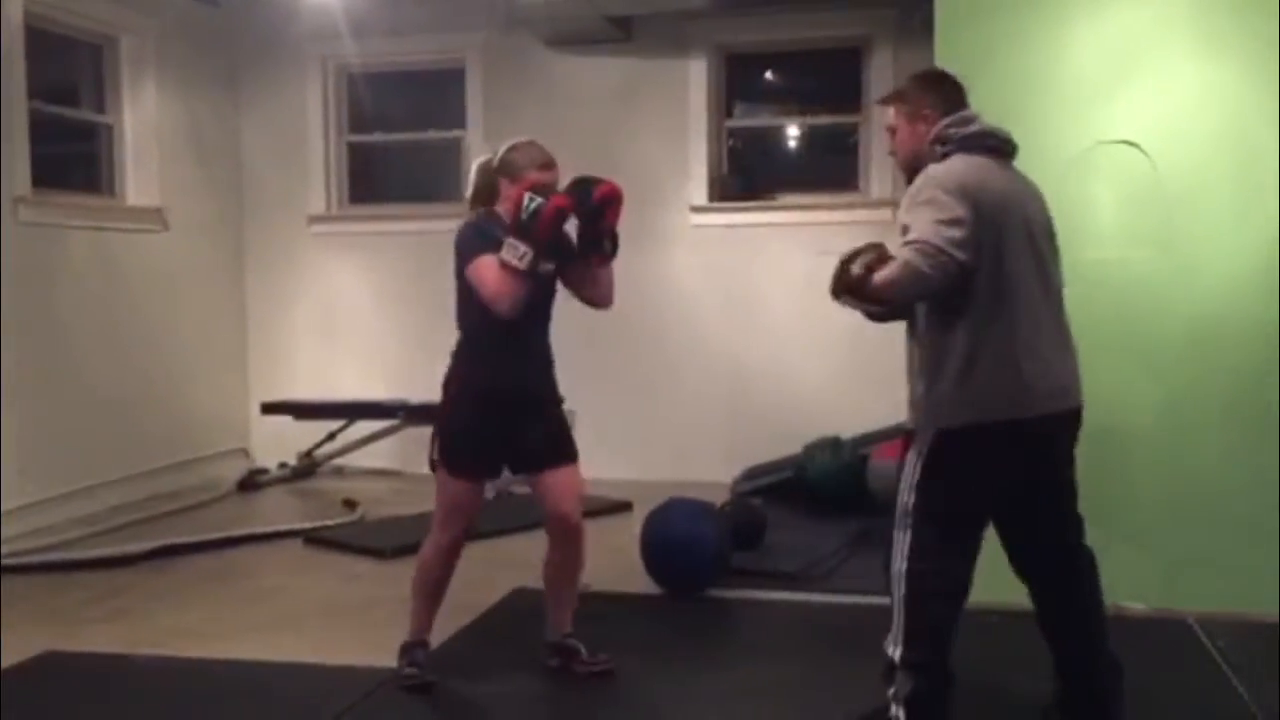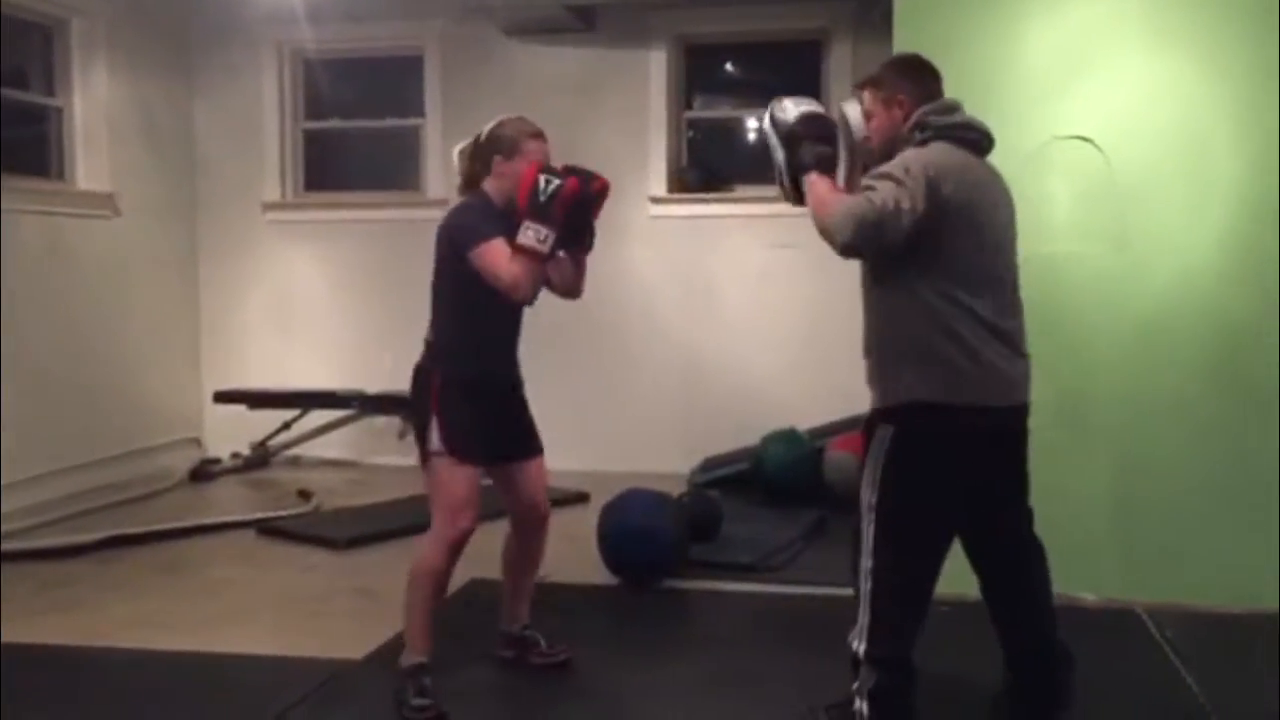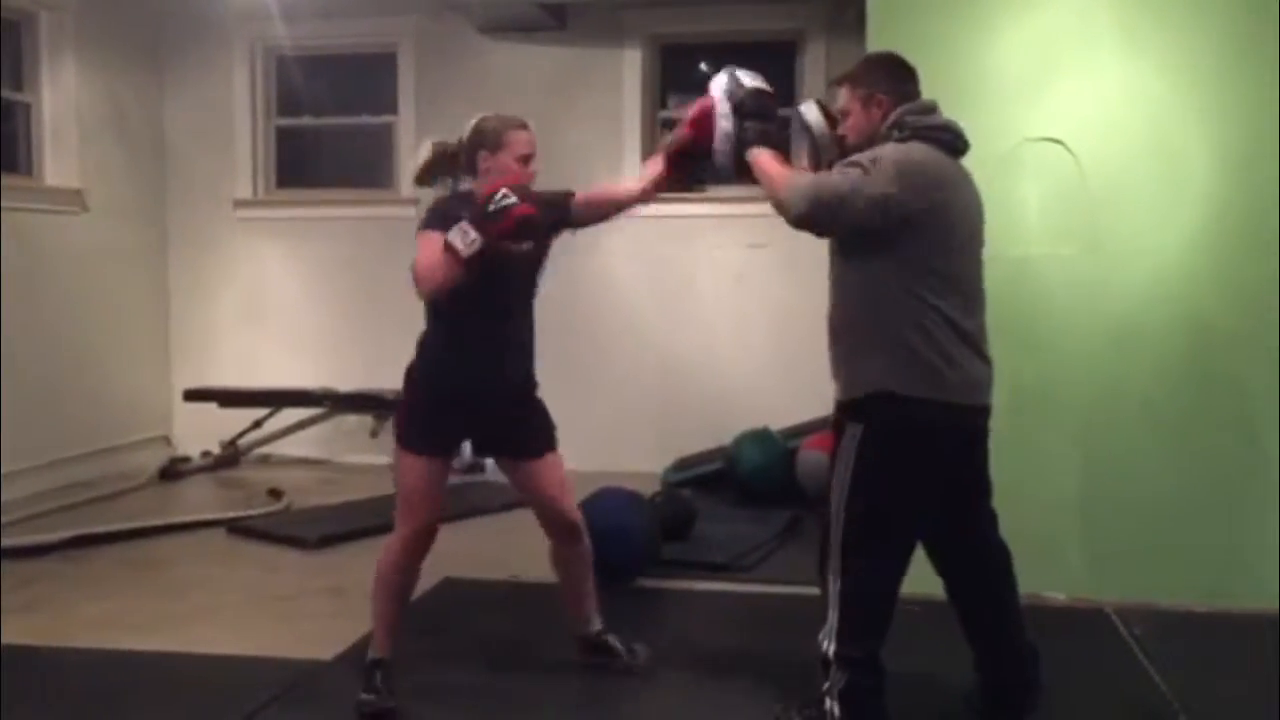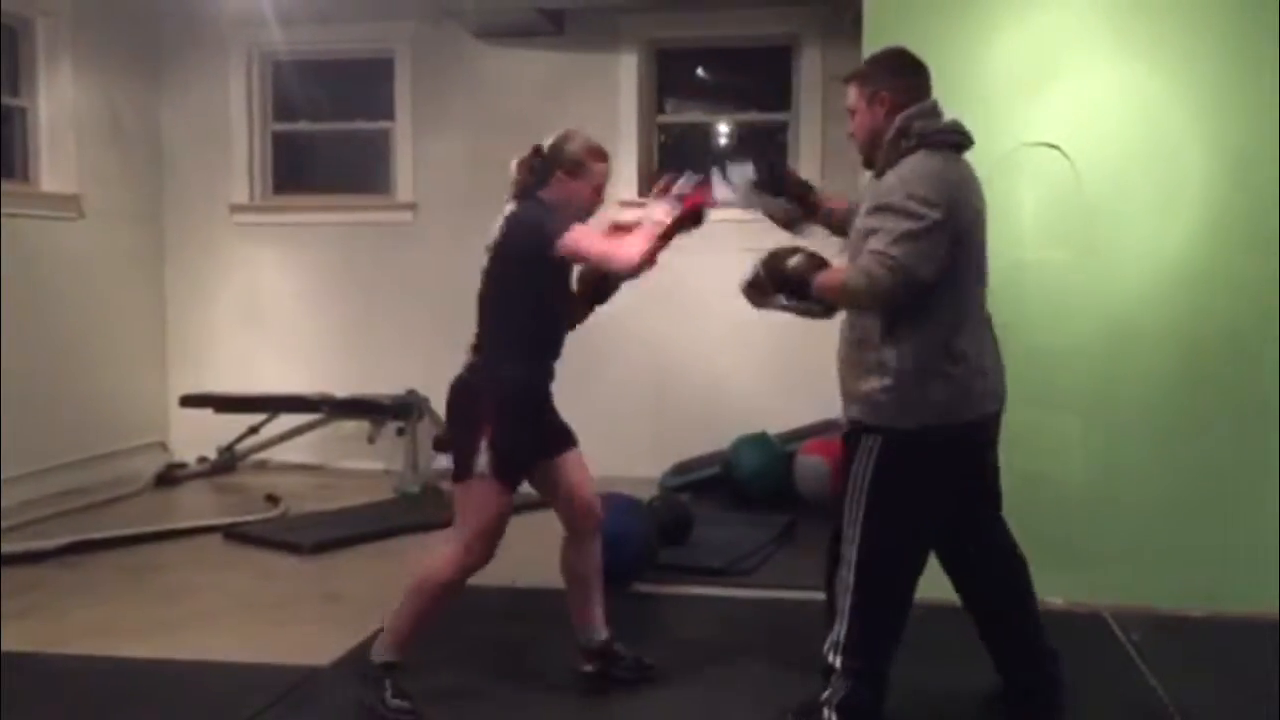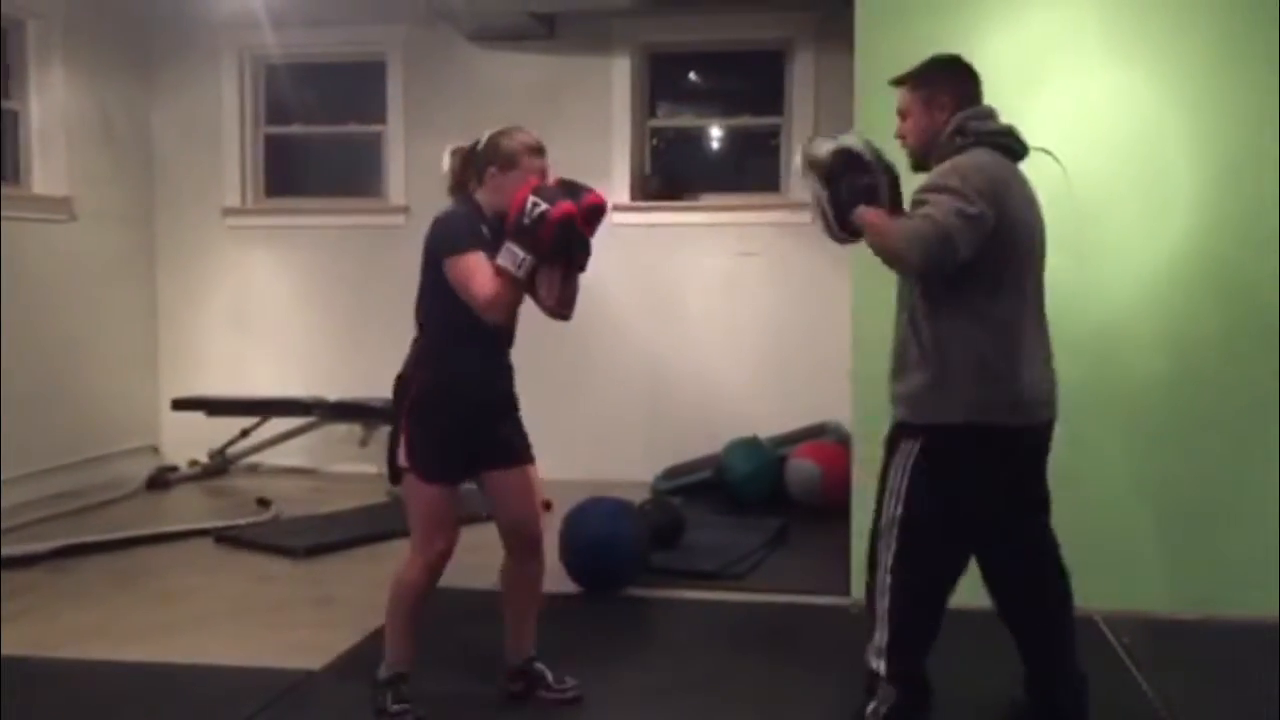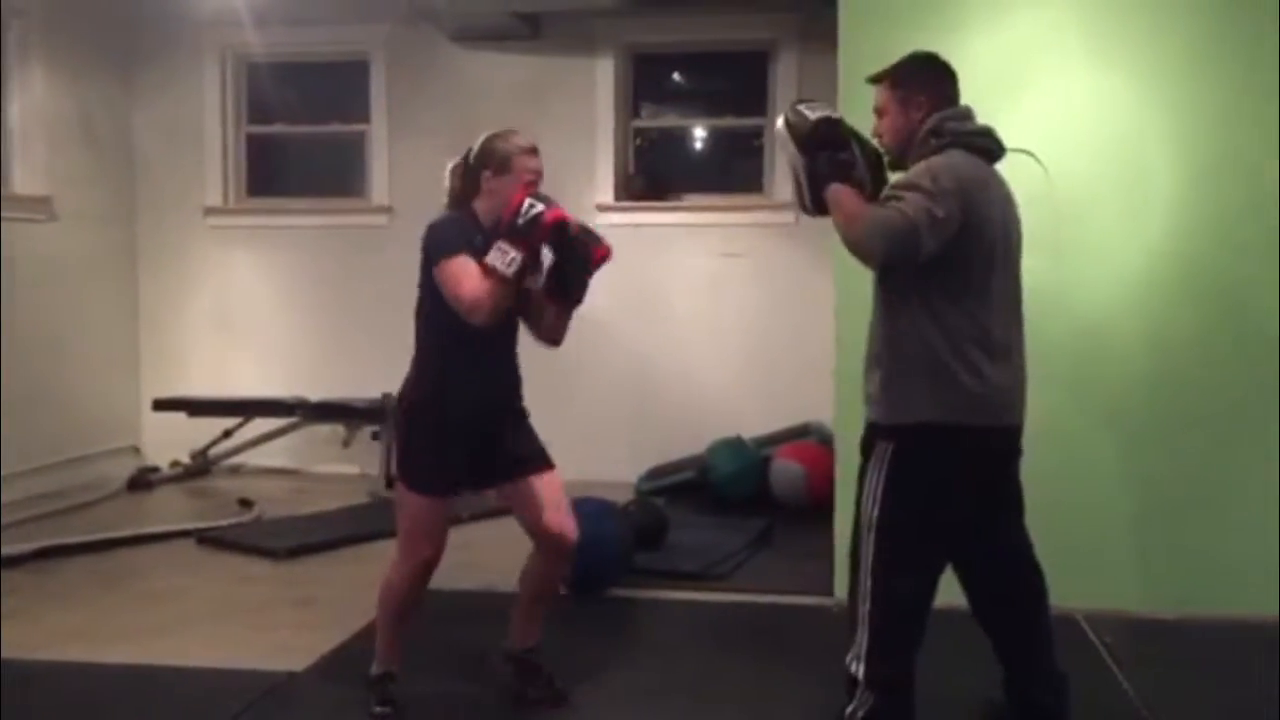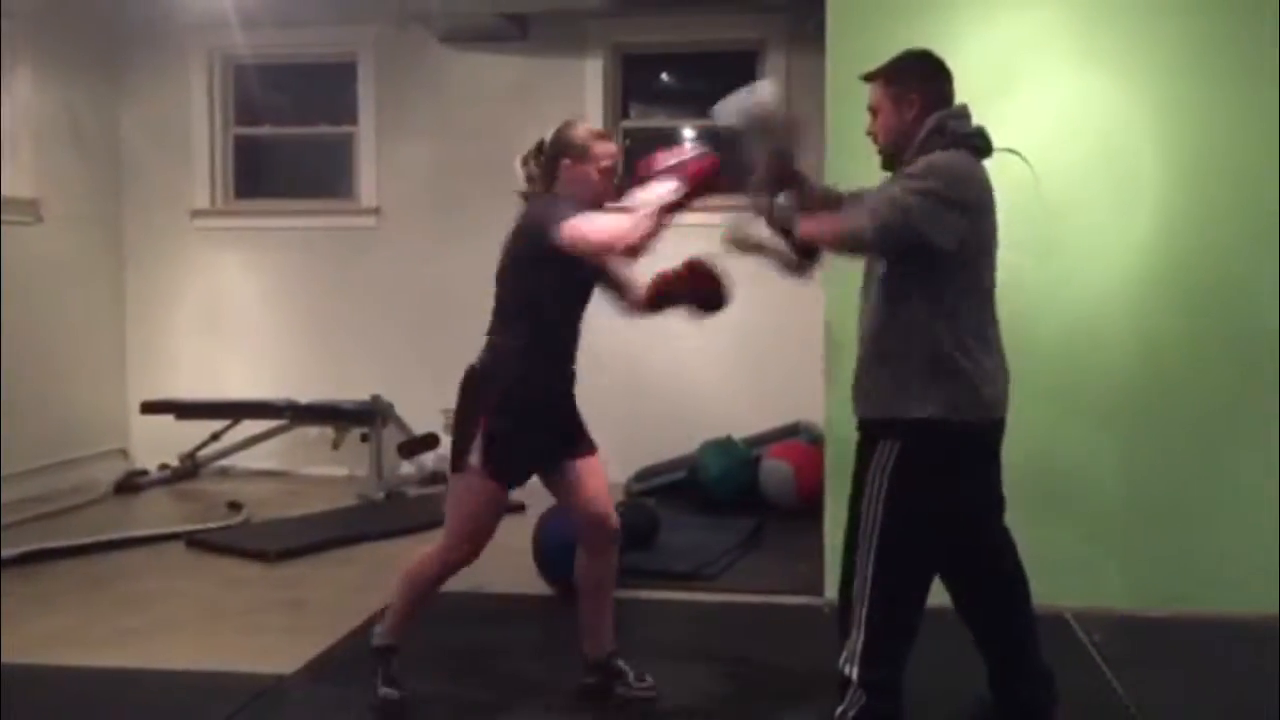
dt=0.4s
person 1, frame 1
left shoulder: (944, 181)
right shoulder: (1017, 183)
left elbow: (924, 271)
left wrist: (868, 282)
right wrist: (894, 286)
left hip: (970, 413)
right hip: (1048, 404)
left knee: (928, 566)
right knee: (1057, 556)
person 1, frame 2
left shoulder: (920, 166)
right shoulder: (979, 171)
left elbow: (851, 227)
left wrist: (812, 168)
right wrist: (842, 170)
left hip: (929, 404)
right hip: (998, 398)
left knee: (893, 557)
right knee: (1008, 547)
person 1, frame 3
left shoulder: (900, 165)
right shoulder: (944, 171)
left elbow: (806, 202)
right elbow: (847, 206)
left wrist: (756, 144)
right wrist: (823, 157)
left hip: (896, 402)
right hip: (957, 397)
left knee: (860, 553)
right knee: (972, 546)
person 1, frame 4
left shoulder: (913, 181)
right shoulder: (948, 171)
left elbow: (879, 282)
right elbow: (864, 224)
left wrist: (802, 279)
right wrist: (801, 194)
left hip: (909, 417)
right hip: (966, 407)
left knee: (866, 569)
right knee: (984, 554)
person 1, frame 5
left shoulder: (966, 174)
right shoulder: (1004, 176)
left elbow: (919, 249)
left wrist: (861, 209)
right wrist: (880, 209)
left hip: (954, 417)
right hip: (1017, 412)
left knee: (907, 575)
right knee: (1027, 564)
person 1, frame 6
left shoulder: (942, 175)
right shoulder: (979, 176)
left elbow: (877, 241)
right elbow: (906, 241)
left wrist: (830, 180)
right wrist: (863, 183)
left hip: (929, 419)
right hip: (988, 415)
left knee: (888, 579)
right knee: (1002, 567)
person 1, frame 7
left shoulder: (943, 175)
right shoulder: (931, 174)
left elbow: (868, 232)
right elbow: (859, 216)
left wrist: (794, 223)
right wrist: (799, 186)
left hip: (920, 416)
right hip: (963, 412)
left knee: (881, 580)
right knee: (983, 562)
person 2, frame 1
left shoulder: (548, 235)
right shoulder: (476, 235)
left elbow: (600, 296)
right elbow: (504, 300)
left wrist: (598, 233)
right wrist: (525, 235)
left hip: (536, 397)
right hip: (476, 399)
left knee: (568, 522)
right knee: (448, 533)
left ankle: (560, 638)
right ankle: (416, 644)
person 2, frame 2
left shoulder: (519, 218)
right shoulder: (469, 218)
left elbow: (569, 286)
right elbow: (518, 283)
left wrist: (577, 226)
right wrist: (545, 221)
left hip: (500, 386)
right hip: (450, 387)
left knee: (532, 514)
right knee: (452, 526)
left ankle: (515, 634)
right ankle: (413, 667)
person 2, frame 3
left shoulder: (543, 211)
right shoulder: (450, 211)
left elbow: (634, 190)
right elbow: (429, 283)
left wrist: (680, 147)
right wrist: (481, 227)
left hip: (510, 391)
right hip: (440, 389)
left knee: (564, 518)
right knee: (414, 529)
left ankle: (592, 634)
right ankle: (377, 662)
person 2, frame 4
left shoulder: (541, 227)
right shoulder: (537, 224)
right elbow: (625, 258)
right wrist: (670, 207)
left hip: (528, 399)
right hip: (491, 402)
left knee: (585, 516)
right knee: (471, 546)
left ankle: (597, 650)
right ankle: (387, 661)
person 2, frame 5
left shoulder: (514, 227)
right shoulder: (454, 226)
right elbow: (492, 305)
right wrist: (526, 244)
left hip: (492, 401)
right hip: (435, 403)
left knee: (527, 538)
right knee: (433, 549)
left ankle: (521, 666)
person 2, frame 6
left shoulder: (523, 239)
right shoulder: (445, 234)
left elbow: (551, 332)
right elbow: (478, 309)
right wrist: (512, 247)
left hip: (501, 415)
right hip: (435, 415)
left knee: (560, 538)
right knee: (419, 558)
left ankle: (520, 656)
person 2, frame 7
left shoulder: (575, 223)
right shoulder: (545, 218)
left elbow: (638, 296)
right elbow: (620, 241)
left wrist: (678, 288)
right wrist: (670, 182)
left hip: (549, 400)
right hip: (501, 399)
left knee: (602, 528)
right knee: (462, 544)
left ankle: (600, 662)
right ankle: (385, 644)
